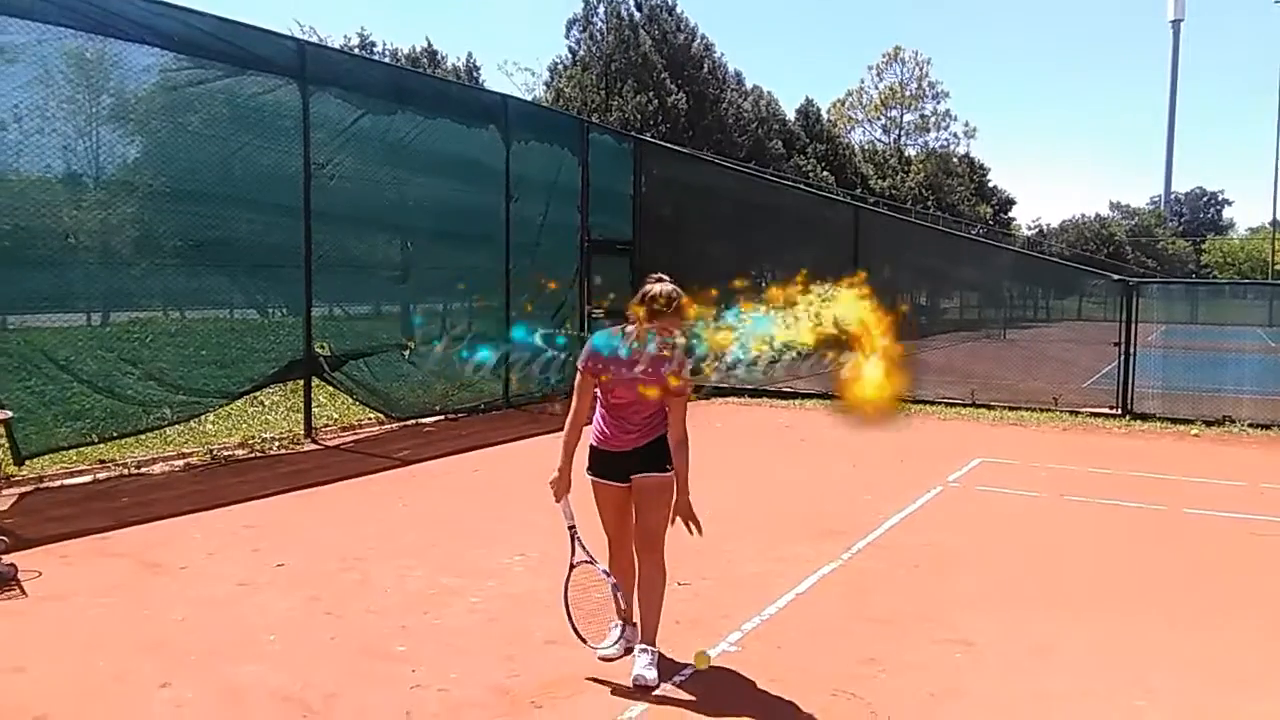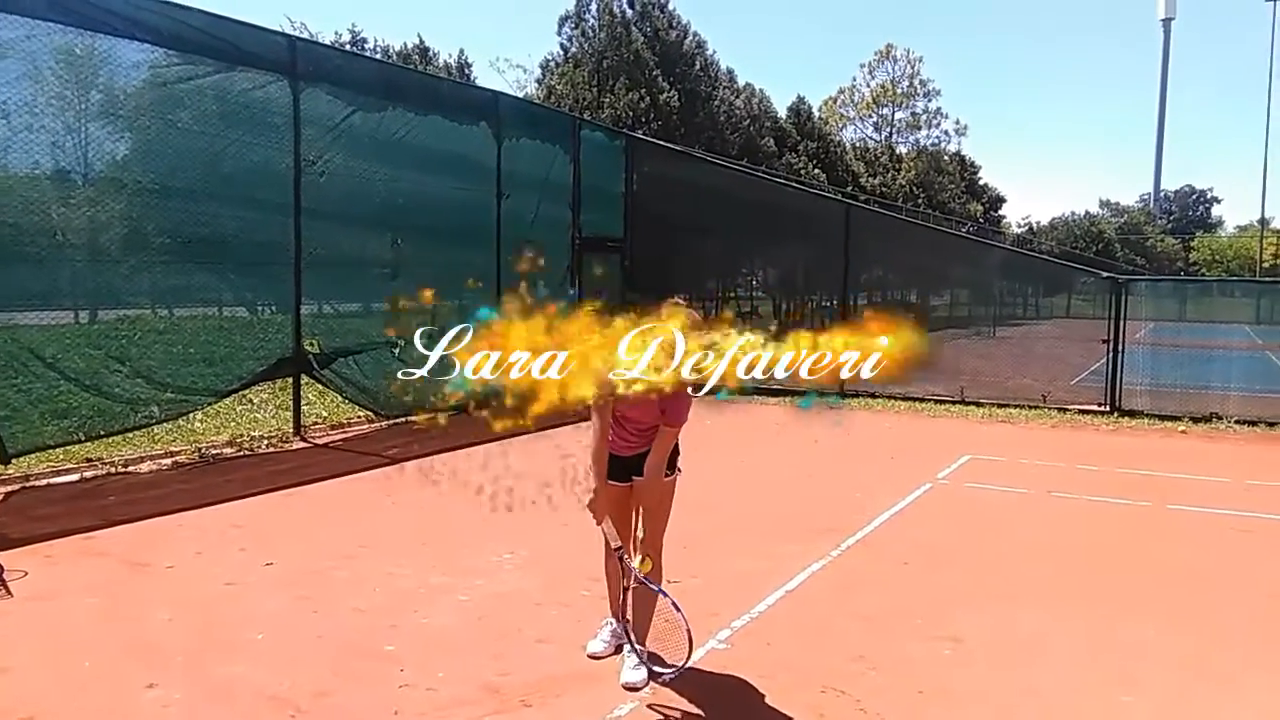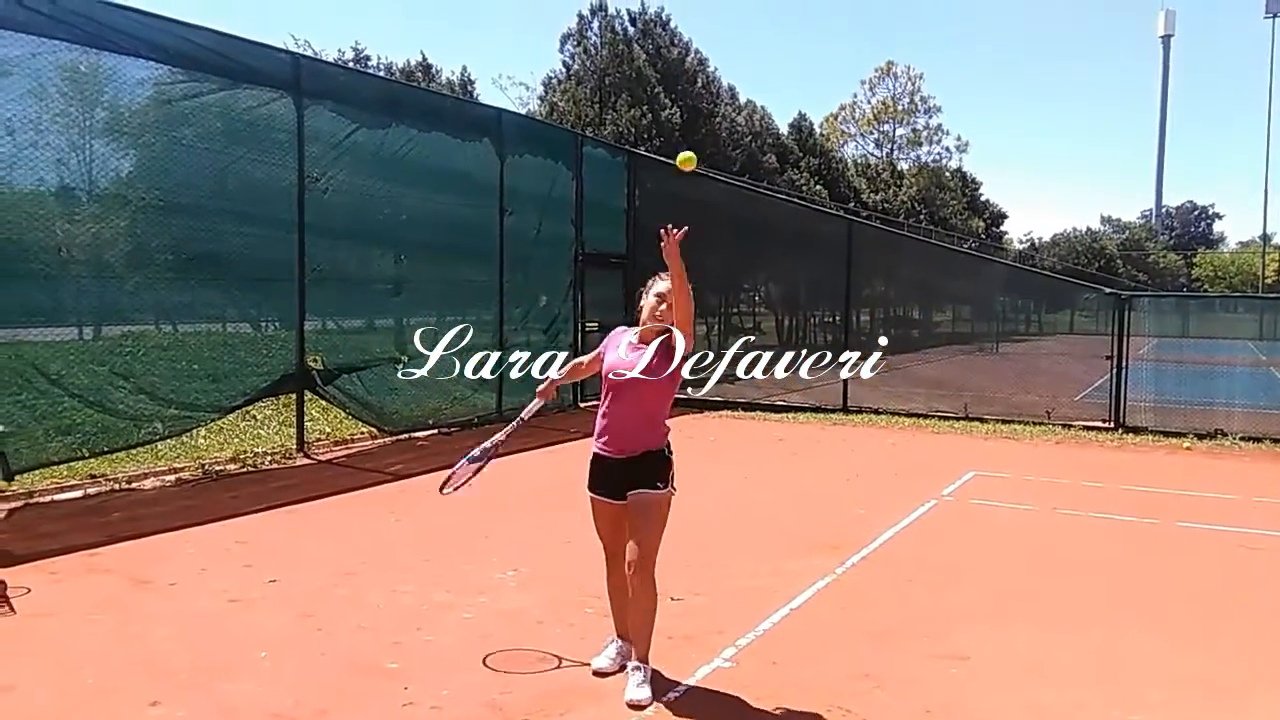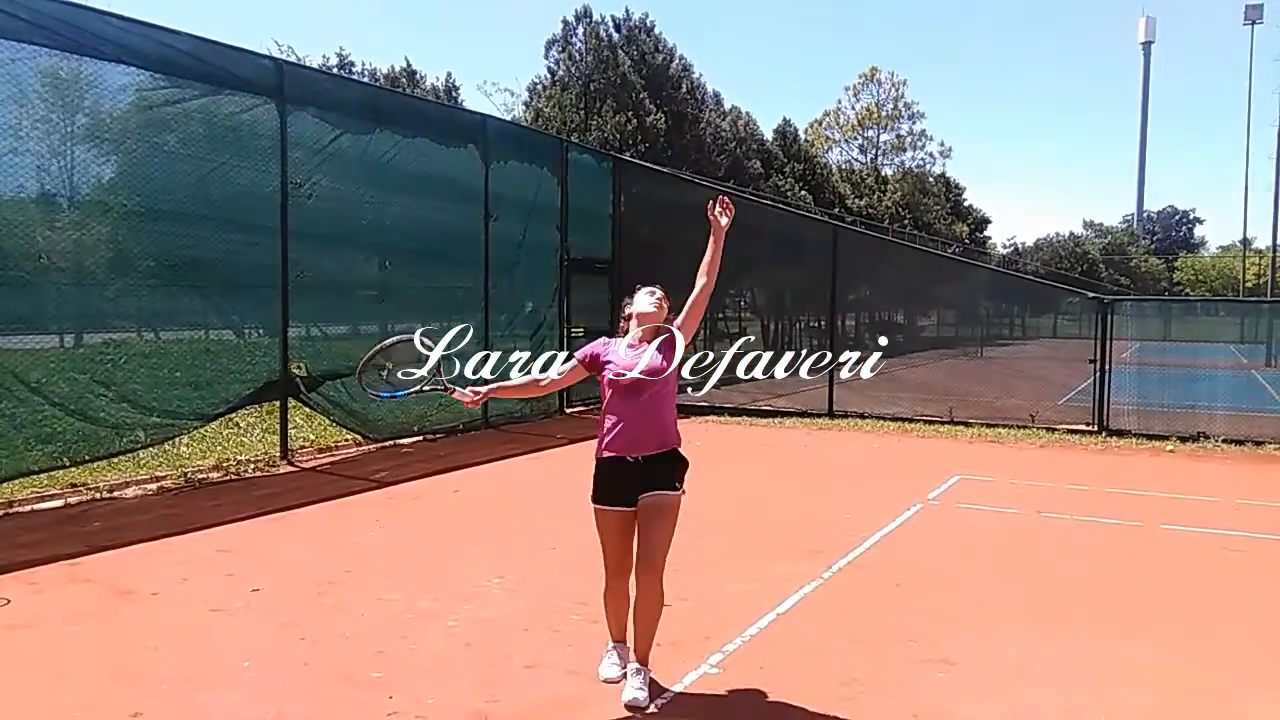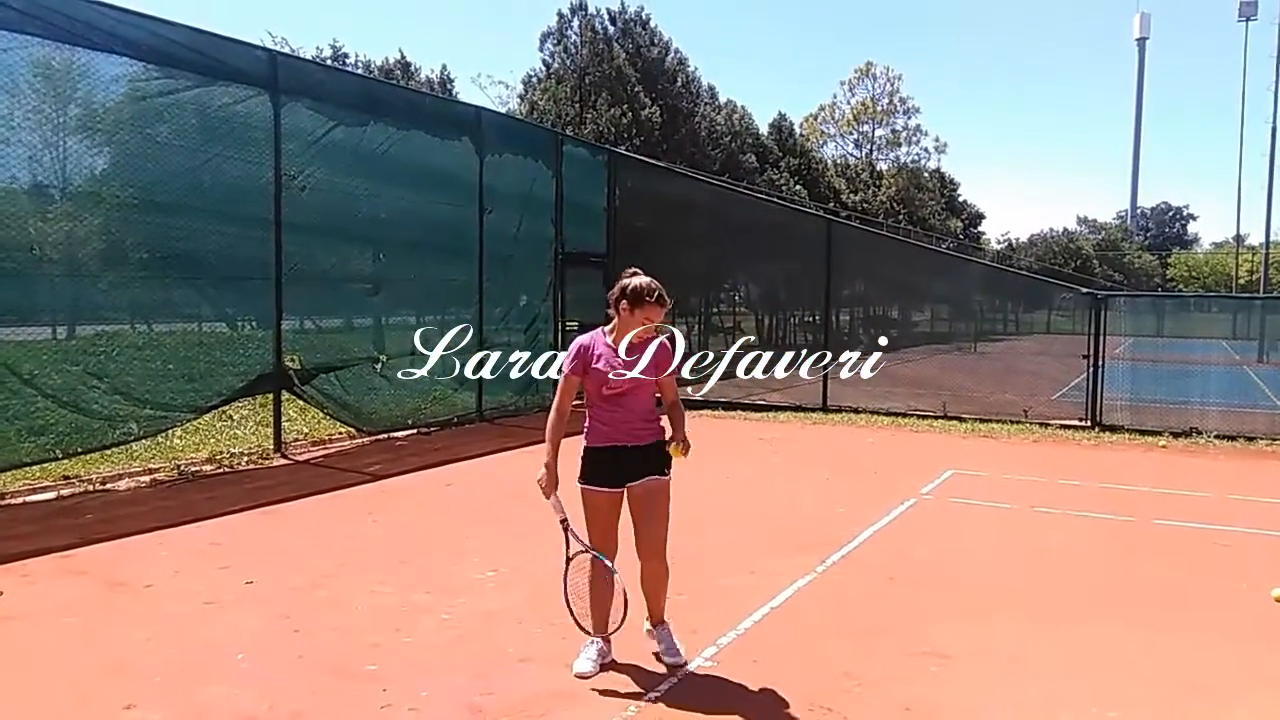
dt=1s
person 1, frame 1
left shoulder: (674, 362)
right shoulder: (601, 346)
left elbow: (677, 433)
right elbow: (579, 410)
left wrist: (683, 496)
right wrist: (564, 467)
left hip: (652, 453)
right hip: (605, 453)
left knee: (649, 549)
right knee: (619, 544)
left ankle: (646, 648)
right ankle: (624, 626)
person 1, frame 2
left shoulder: (679, 390)
left elbow: (657, 461)
right elbow: (601, 425)
left wrist: (647, 526)
right wrist: (599, 487)
left hip: (653, 458)
right hip: (612, 455)
left knee: (647, 548)
left ankle: (637, 646)
right ankle: (615, 623)
person 1, frame 3
left shoulder: (673, 347)
right shoulder: (616, 340)
left elbow: (685, 313)
right elbow: (586, 364)
left wrist: (677, 266)
right wrist: (552, 383)
left hip: (648, 467)
right hip: (604, 463)
left knee: (639, 566)
right knee: (614, 559)
left ankle: (639, 665)
right ankle: (622, 640)
person 1, frame 4
left shoulder: (672, 343)
right shoulder: (603, 350)
left elbow: (703, 289)
right elbow: (546, 383)
left wrist: (717, 234)
right wrist: (487, 390)
left hip: (661, 468)
right hip: (612, 470)
left knee: (649, 574)
right knee: (616, 576)
left ankle: (640, 666)
right ankle: (617, 645)
person 1, frame 5
left shoulder: (660, 349)
right shoulder: (586, 346)
left elbow: (671, 400)
right elbow: (560, 409)
left wrist: (679, 433)
right wrist: (550, 464)
left hip: (648, 454)
right hip: (601, 457)
left knee: (653, 554)
right knee: (601, 554)
left ankle: (658, 627)
right ankle: (598, 641)
